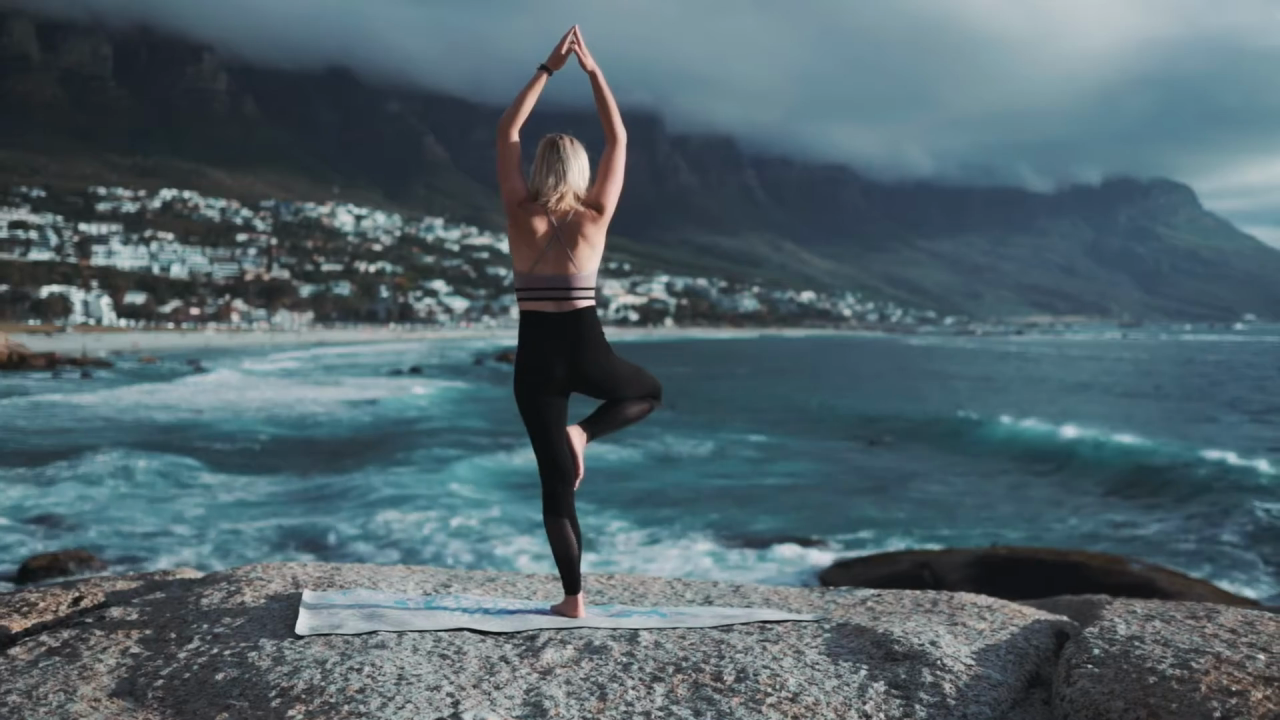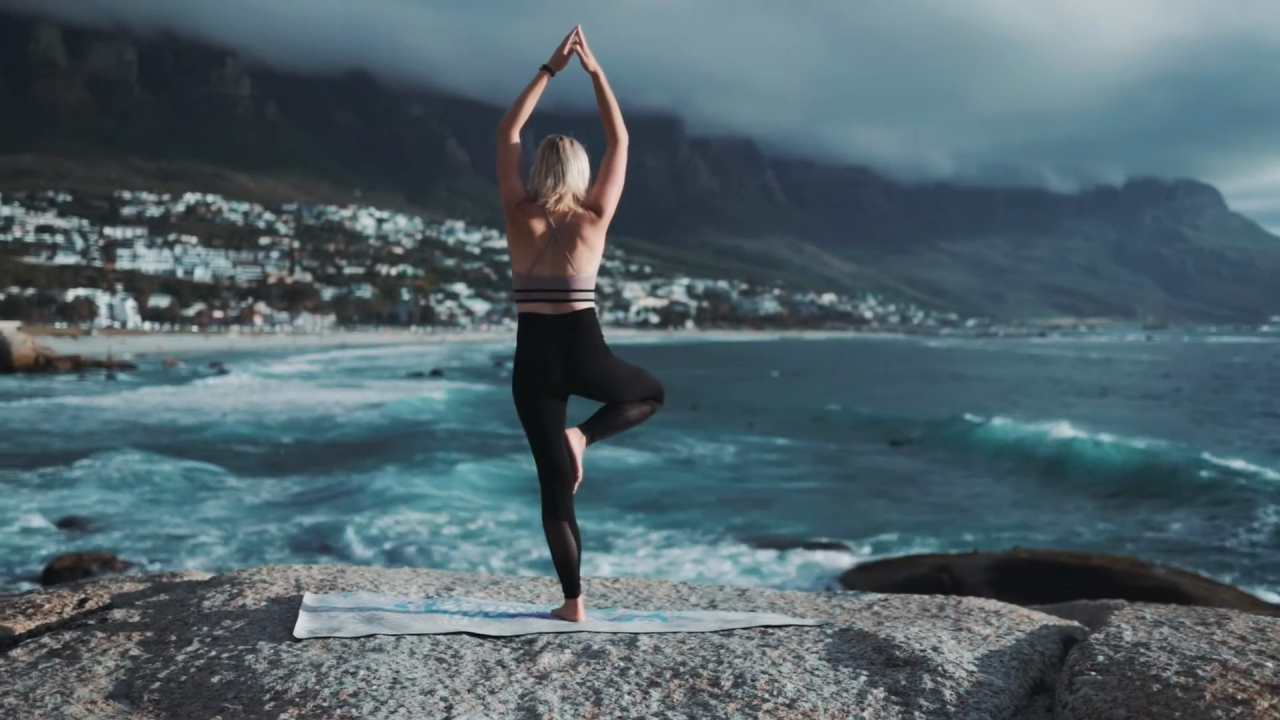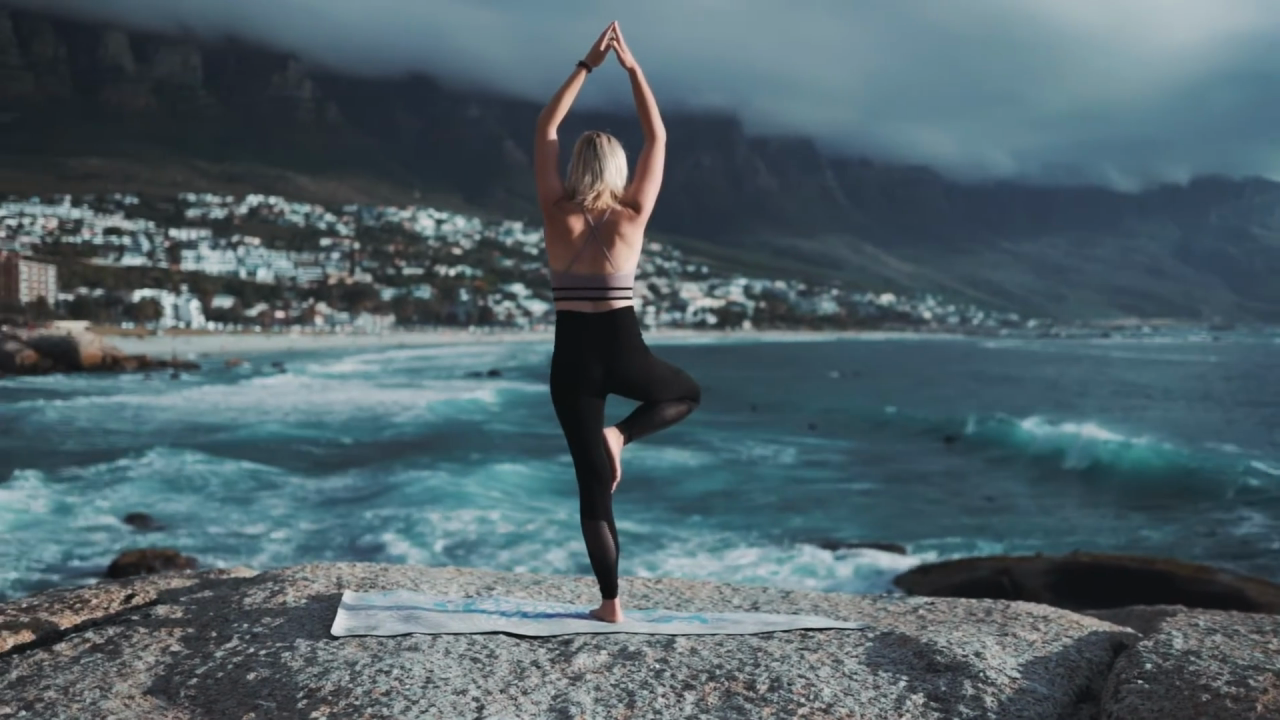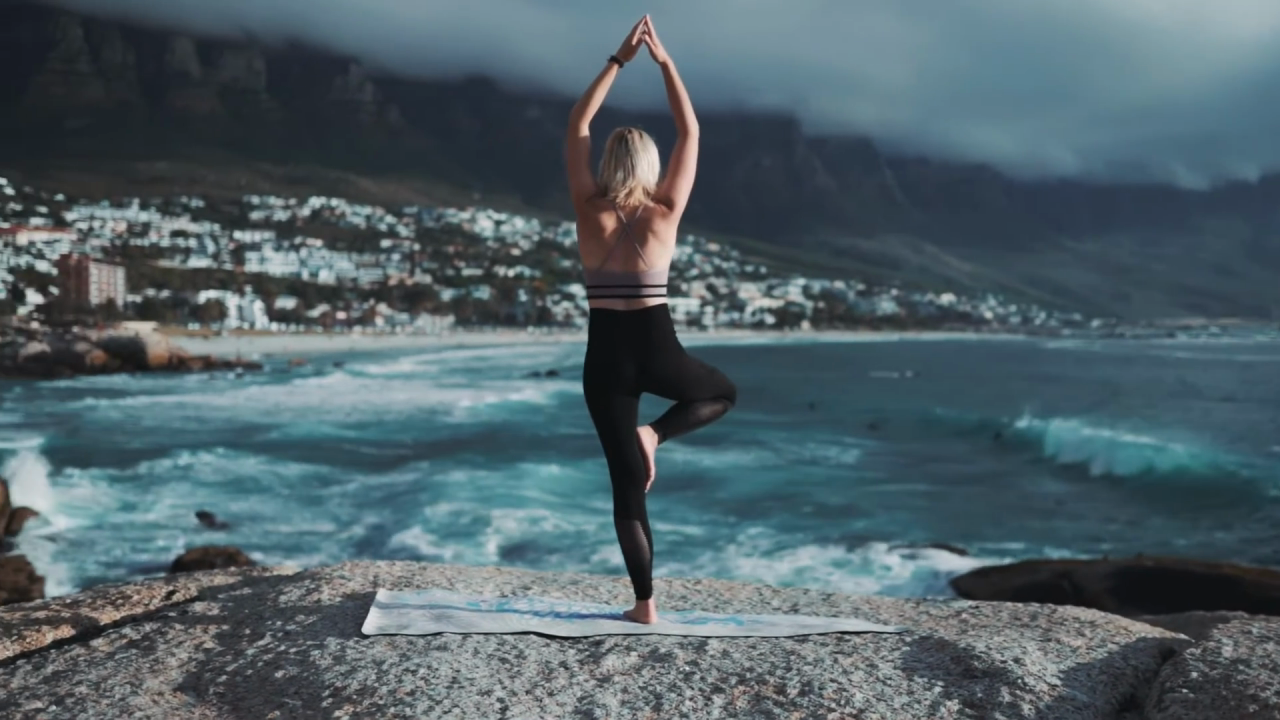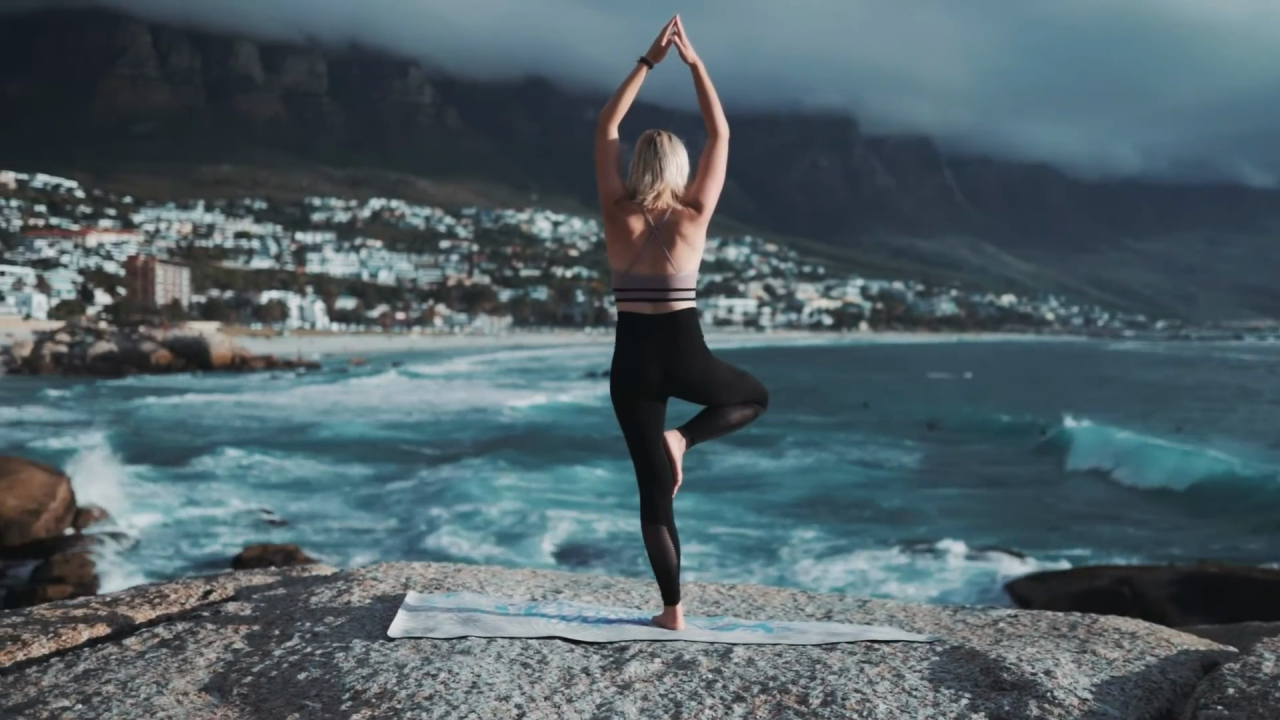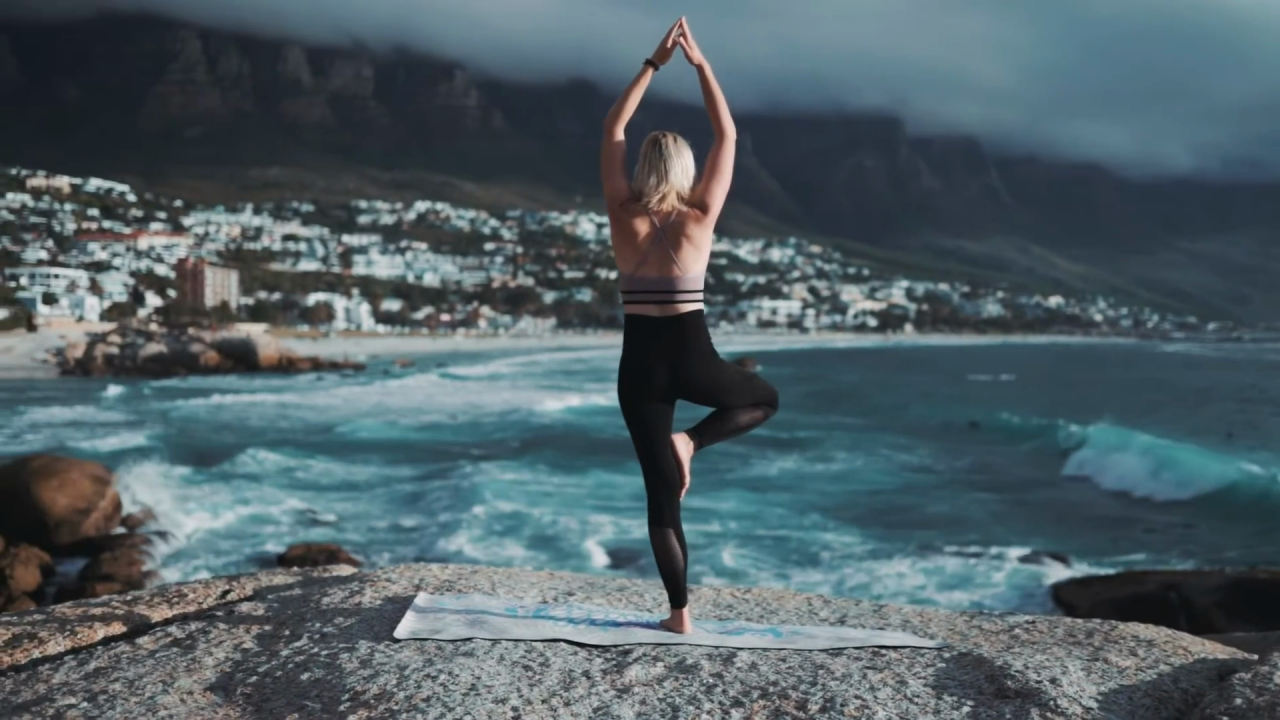
dt=0.7s
person 1, frame 1
left shoulder: (520, 215)
right shoulder: (595, 217)
left elbow: (507, 132)
right elbow: (618, 138)
left wrist: (547, 69)
right wrist: (591, 68)
left hip: (536, 359)
right hip: (586, 353)
left knee: (556, 484)
right knee: (649, 391)
left ankle: (573, 599)
right ankle: (583, 433)
person 1, frame 2
left shoulder: (519, 217)
right shoulder: (594, 220)
left elbow: (508, 133)
right elbow: (620, 140)
left wrist: (550, 69)
right wrist: (594, 70)
left hip: (534, 360)
right hip: (584, 355)
left knee: (555, 487)
right knee: (651, 393)
left ankle: (573, 603)
right ankle: (583, 436)
person 1, frame 3
left shoulder: (557, 214)
right shoulder: (632, 216)
left elbow: (545, 129)
right elbow: (657, 136)
left wrist: (588, 64)
right wrist: (630, 65)
left hip: (573, 359)
right hip: (623, 354)
left knee: (593, 487)
right knee: (687, 392)
left ankle: (610, 604)
right ankle: (621, 434)
person 1, frame 4
left shoulder: (589, 212)
right shoulder: (665, 213)
left elbow: (577, 125)
right elbow: (689, 130)
left wrist: (619, 59)
right wrist: (662, 59)
left hip: (606, 358)
right hip: (657, 352)
left knee: (627, 487)
right knee: (723, 392)
left ankle: (645, 605)
right ankle: (656, 434)
person 1, frame 5
left shoulder: (616, 214)
right shoulder: (693, 216)
left elbow: (606, 128)
right elbow: (720, 133)
left wrist: (647, 61)
right wrist: (693, 60)
left hip: (632, 362)
right hip: (684, 357)
left knee: (653, 491)
right knee: (754, 396)
left ankle: (672, 611)
right ankle: (683, 437)
person 1, frame 6
left shoulder: (623, 217)
right shoulder: (699, 219)
left elbow: (612, 131)
right elbow: (727, 135)
left wrist: (653, 64)
right wrist: (699, 63)
left hip: (640, 364)
right hip: (692, 359)
left knee: (661, 494)
right knee: (765, 398)
left ankle: (680, 615)
right ankle: (691, 441)
